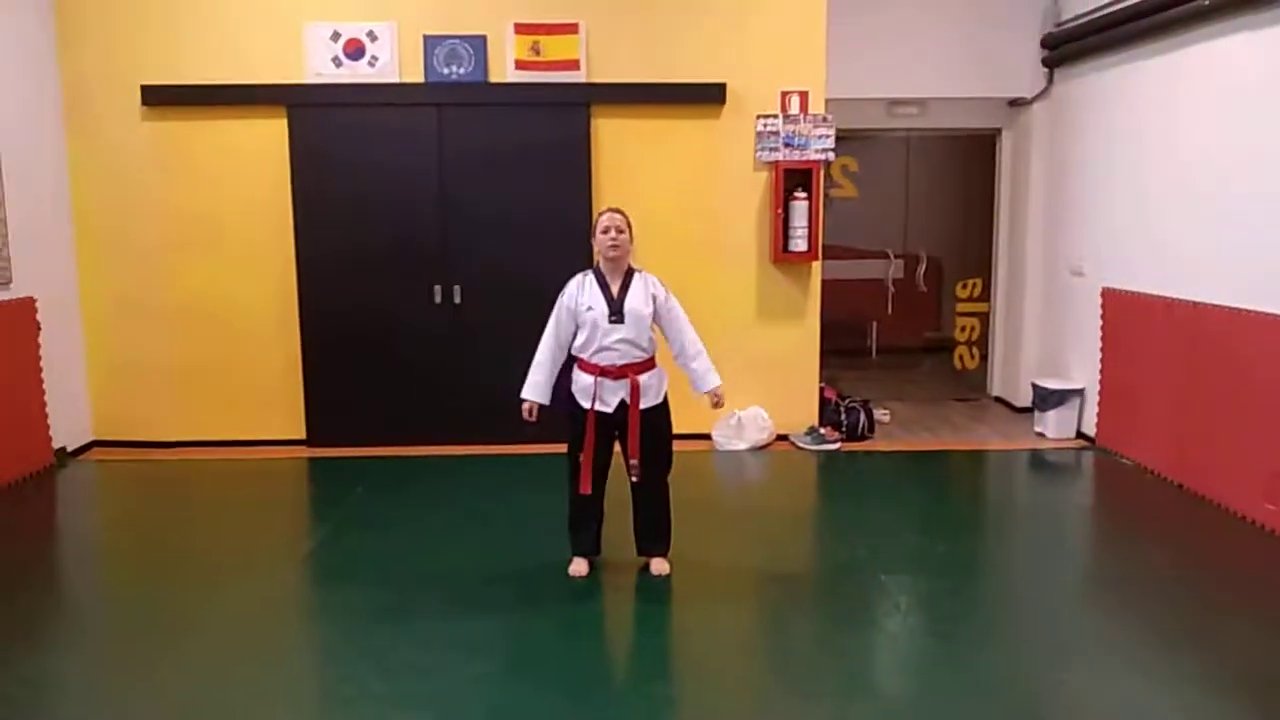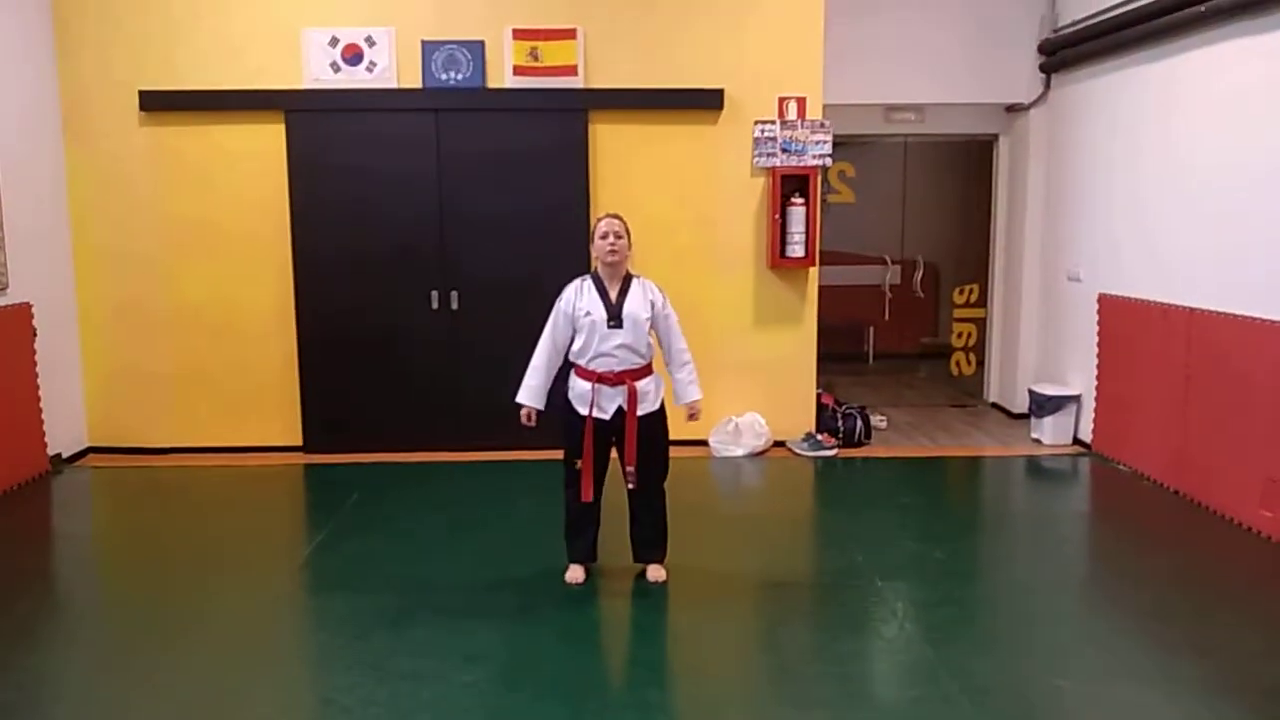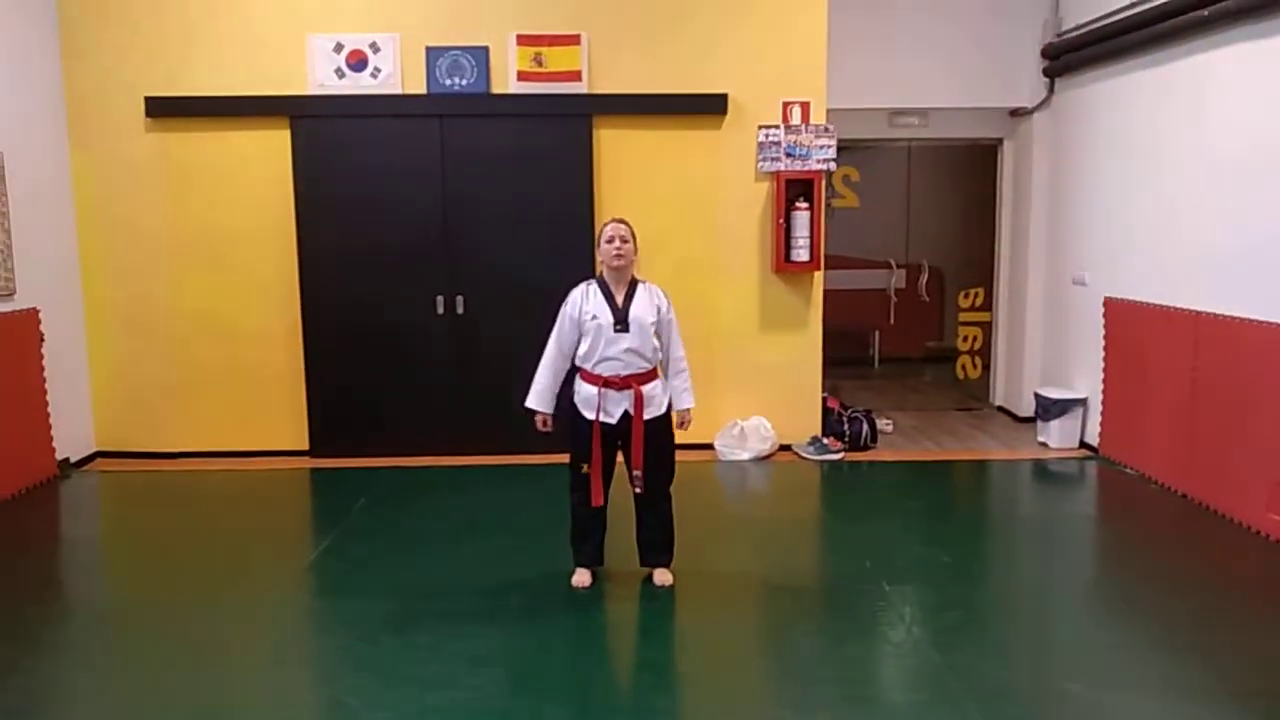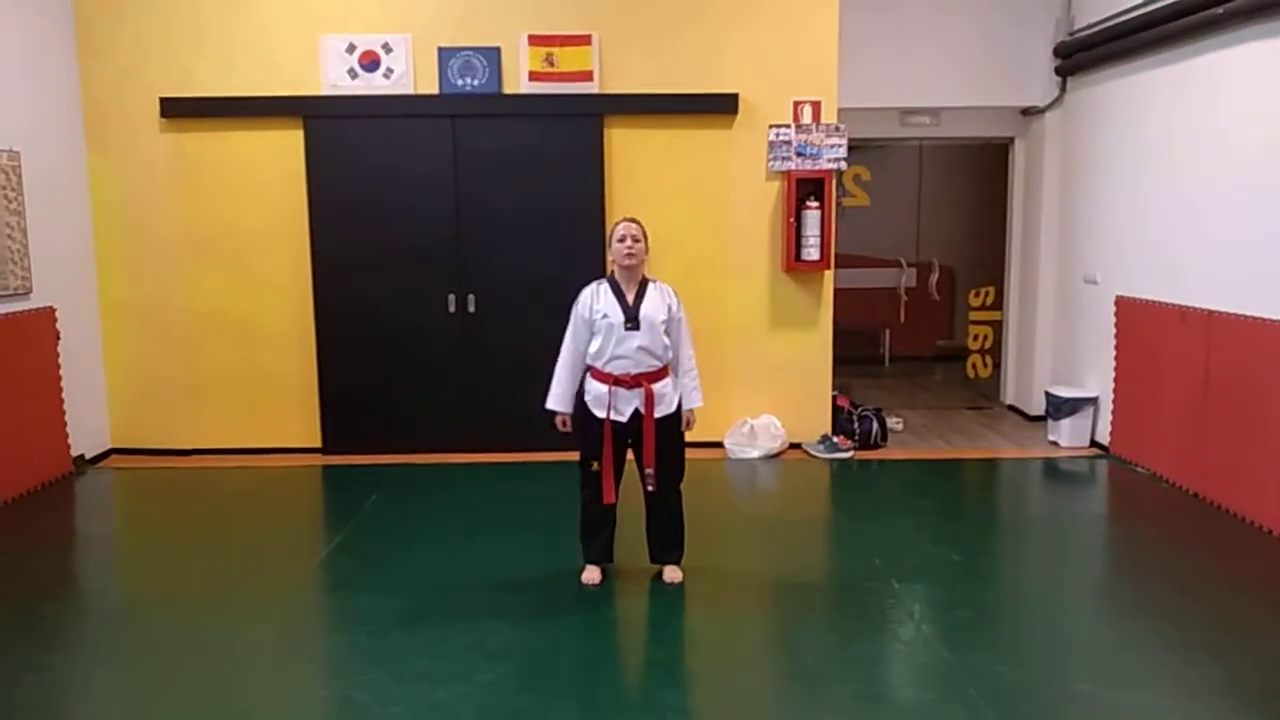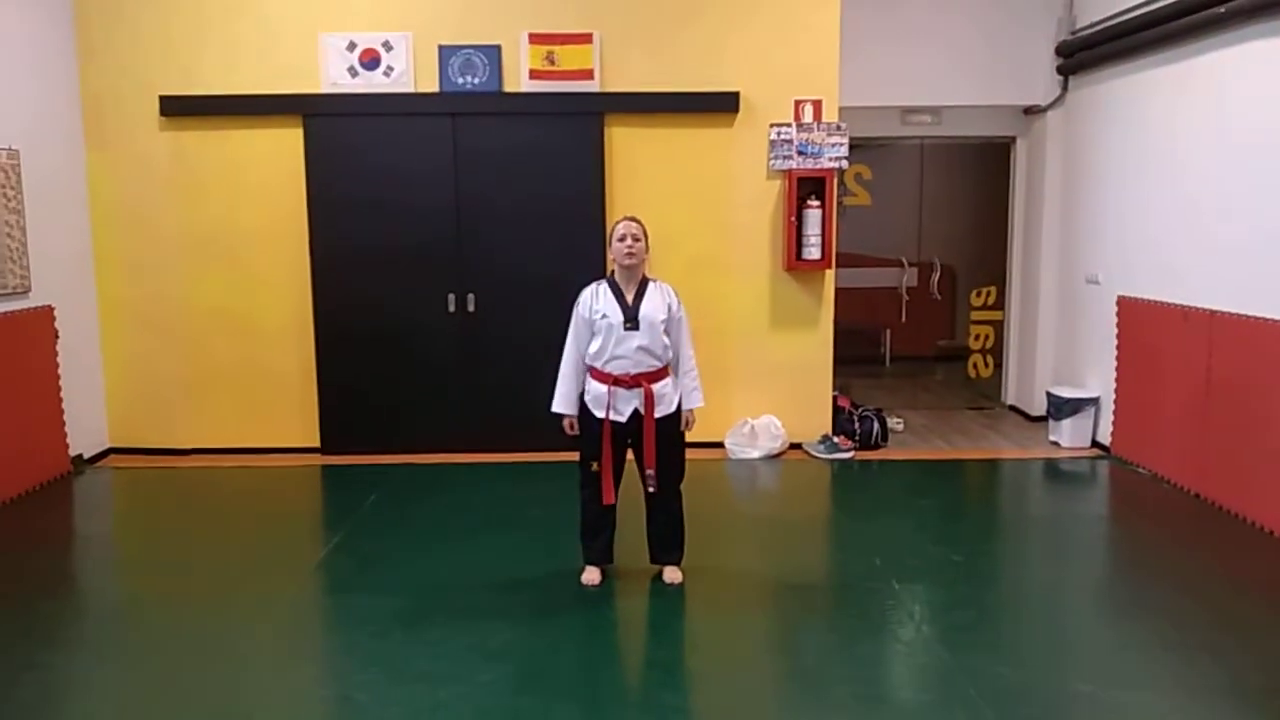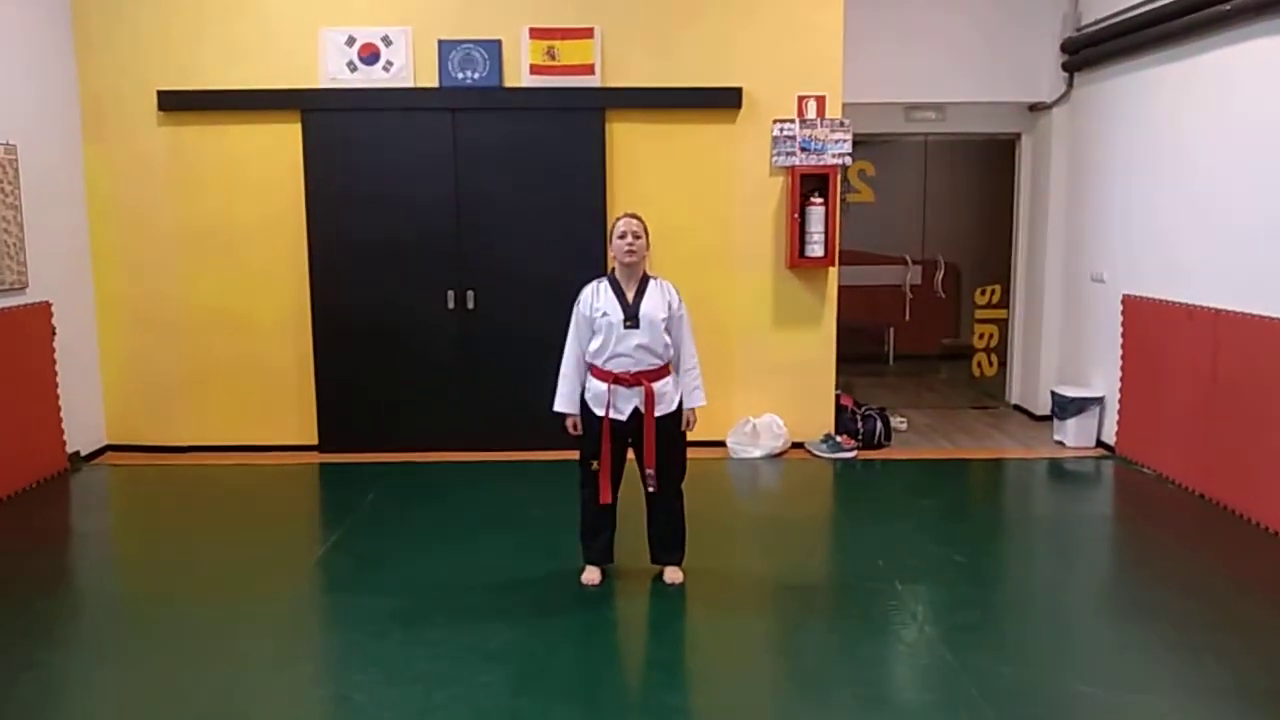
dt=0.1s
person 1, frame 1
left shoulder: (651, 286)
right shoulder: (578, 288)
left elbow: (681, 334)
right elbow: (553, 342)
left wrist: (708, 381)
right wrist: (535, 392)
left hip: (643, 392)
right hip: (593, 392)
left knee: (650, 476)
right knee: (586, 475)
left ankle: (655, 550)
right ankle: (582, 551)
person 1, frame 2
left shoulder: (648, 292)
right shoulder: (575, 293)
left elbow: (674, 347)
right elbow: (550, 347)
left wrist: (689, 393)
right wrist: (531, 397)
left hip: (640, 398)
right hip: (588, 398)
left knee: (646, 482)
right knee: (582, 482)
left ankle: (652, 557)
right ankle: (579, 558)
person 1, frame 3
left shoulder: (654, 297)
right shoulder: (581, 297)
left elbow: (674, 353)
right elbow: (557, 352)
left wrist: (682, 401)
right wrist: (542, 402)
left hip: (646, 402)
right hip: (594, 402)
left knee: (653, 486)
right knee: (588, 486)
left ankle: (658, 561)
right ankle: (585, 562)
person 1, frame 4
left shoulder: (665, 296)
right shoulder: (591, 296)
left elbow: (683, 353)
right elbow: (572, 353)
left wrist: (690, 402)
right wrist: (562, 403)
left hip: (657, 401)
right hip: (605, 400)
left knee: (663, 483)
right knee: (599, 484)
left ankle: (669, 558)
right ankle: (595, 559)
person 1, frame 5
left shoulder: (665, 296)
right shoulder: (591, 297)
left elbow: (683, 353)
right elbow: (574, 354)
left wrist: (689, 402)
right wrist: (567, 406)
left hip: (657, 401)
right hip: (604, 401)
left knee: (663, 484)
right knee: (598, 484)
left ankle: (669, 559)
right ankle: (594, 559)
person 1, frame 6
left shoulder: (666, 293)
right shoulder: (592, 294)
left elbow: (684, 351)
right elbow: (575, 353)
left wrist: (691, 401)
right wrist: (569, 406)
left hip: (657, 399)
right hip: (605, 400)
left knee: (664, 483)
right knee: (598, 483)
left ankle: (669, 560)
right ankle: (594, 560)
